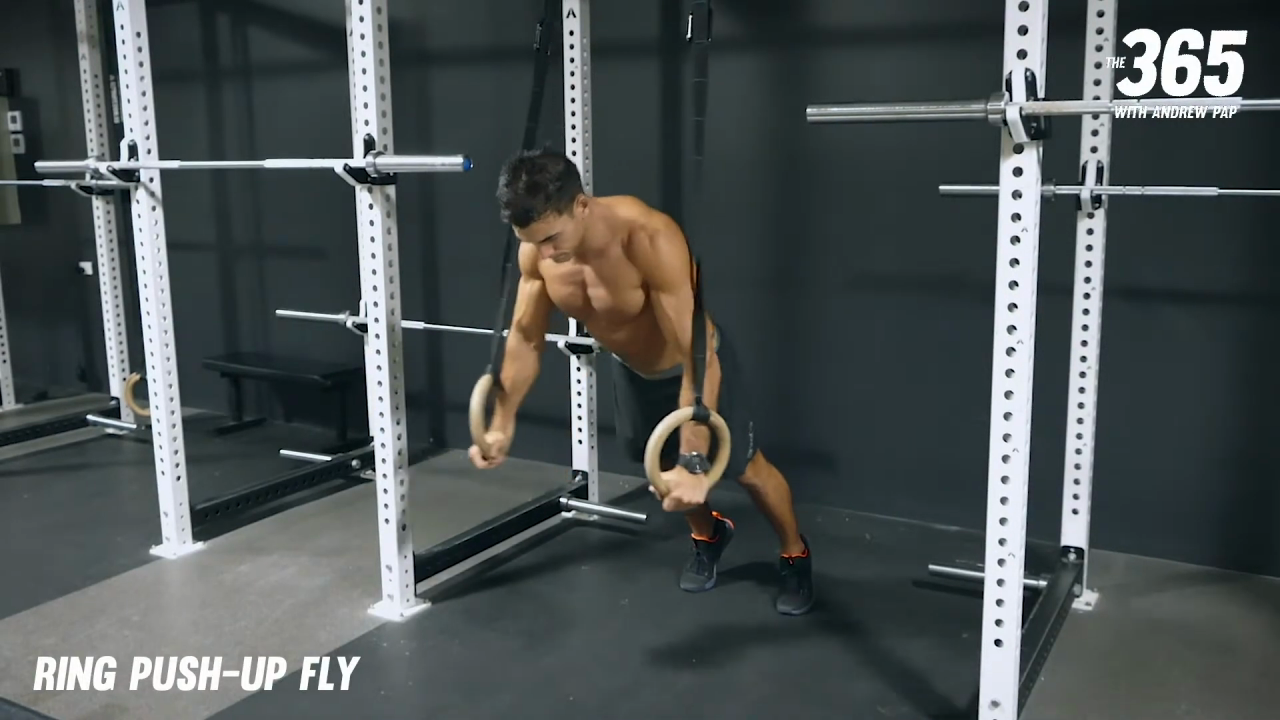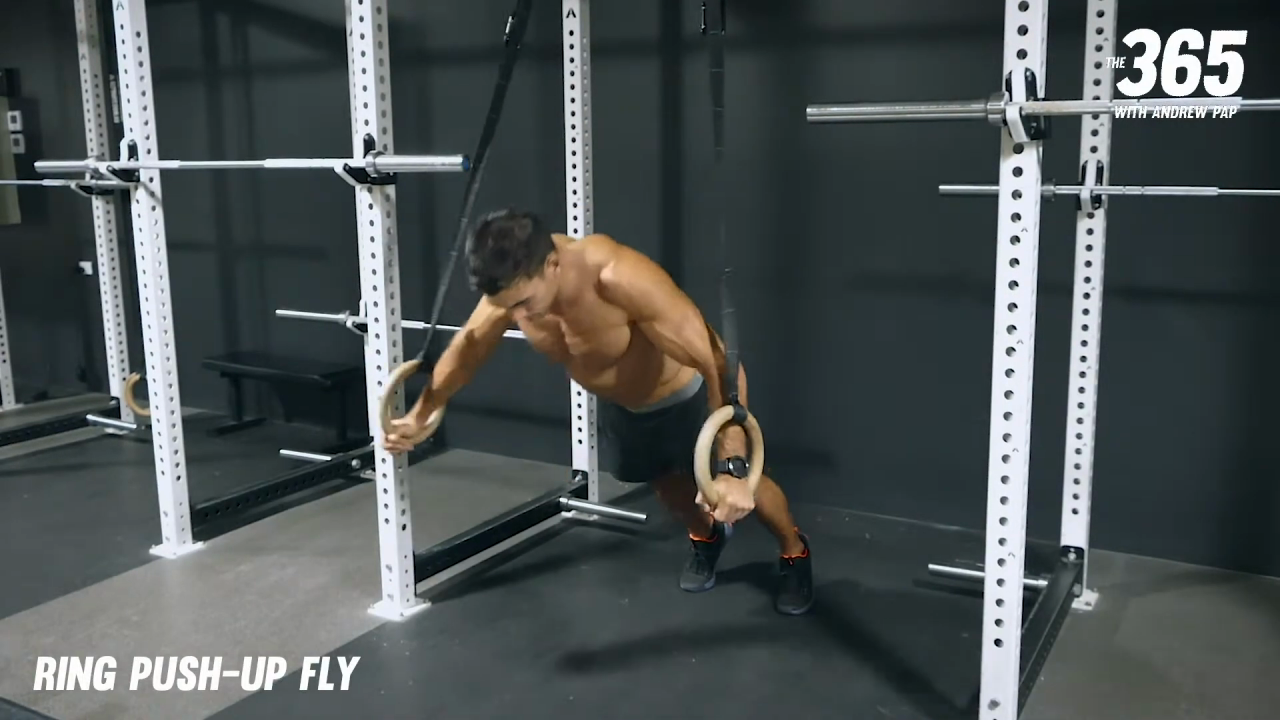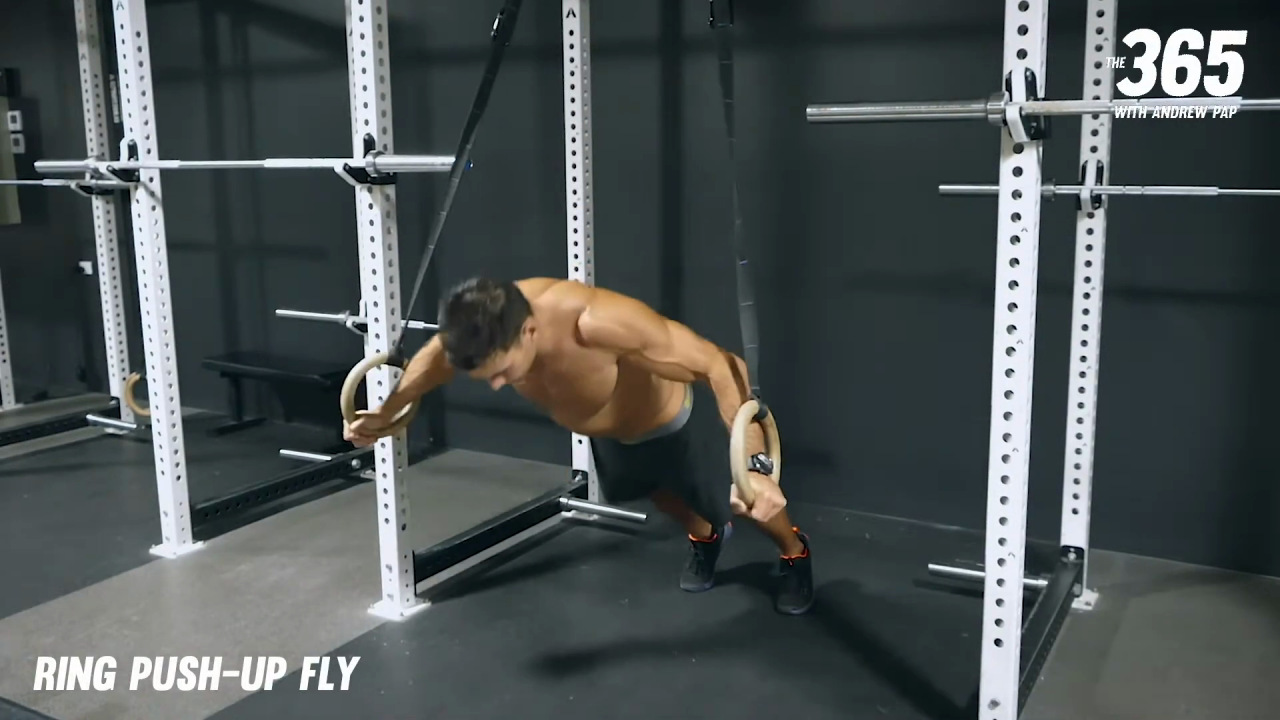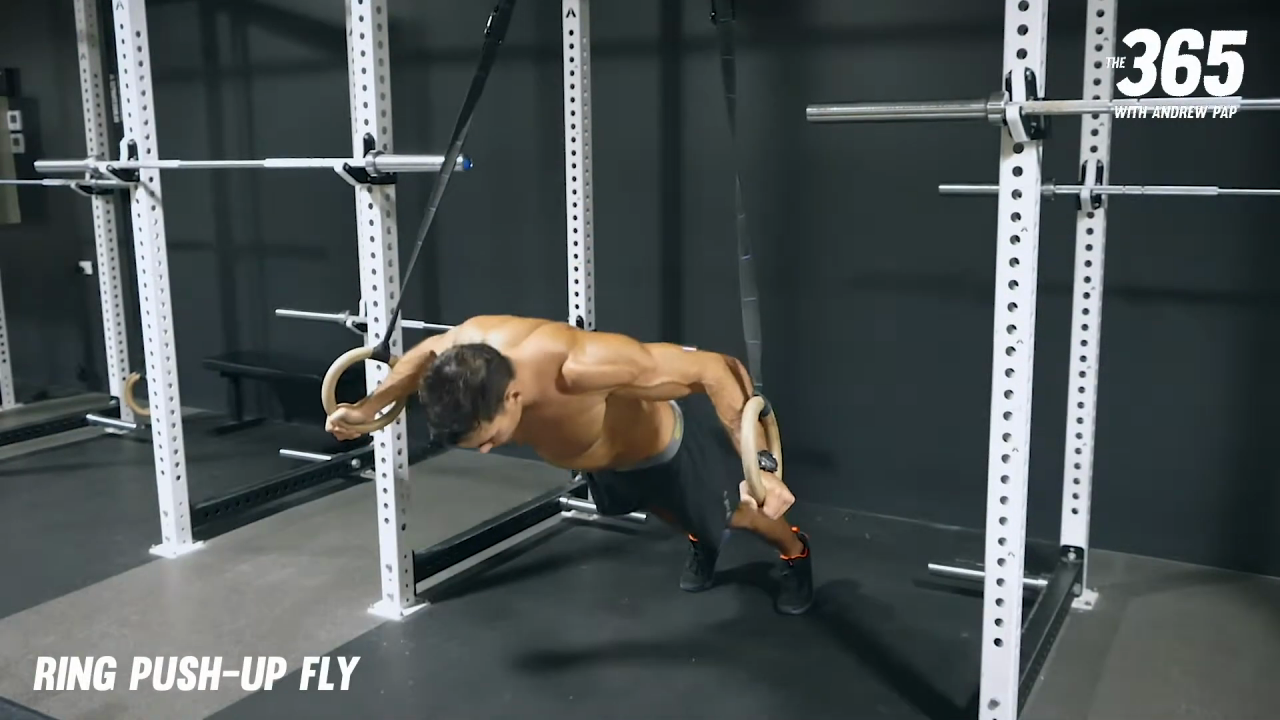
dt=0.3s
person 1, frame 1
left shoulder: (647, 239)
right shoulder: (539, 248)
left elbow: (702, 357)
right elbow: (524, 337)
left wrist: (696, 463)
right wrist: (501, 424)
left hip: (690, 369)
right hip: (631, 371)
left knee: (749, 467)
right knee: (661, 462)
left ankle: (794, 556)
right ankle: (708, 536)
person 1, frame 2
left shoulder: (621, 278)
right shoulder: (514, 282)
left elbow: (718, 365)
right elbow: (468, 345)
left wrist: (733, 470)
right wrist: (421, 416)
left hip: (680, 398)
right hip: (618, 404)
left knee: (736, 489)
right knee: (664, 480)
left ankle: (795, 554)
right ankle: (706, 537)
person 1, frame 3
left shoulder: (595, 324)
right shoulder: (489, 318)
left elbow: (723, 367)
right elbow: (440, 348)
left wrist: (757, 466)
right wrist: (387, 410)
left hip: (670, 425)
right hip: (609, 437)
left knee: (743, 499)
right knee: (663, 497)
left ankle: (794, 553)
right ankle: (704, 536)
person 1, frame 4
left shoulder: (578, 366)
right shoulder: (469, 346)
left elbow: (720, 370)
right elbow: (426, 356)
left wrist: (760, 466)
right wrist: (369, 407)
left hip: (662, 449)
right hip: (605, 461)
left knee: (732, 514)
right knee: (659, 509)
left ankle: (794, 552)
right ankle: (701, 540)
